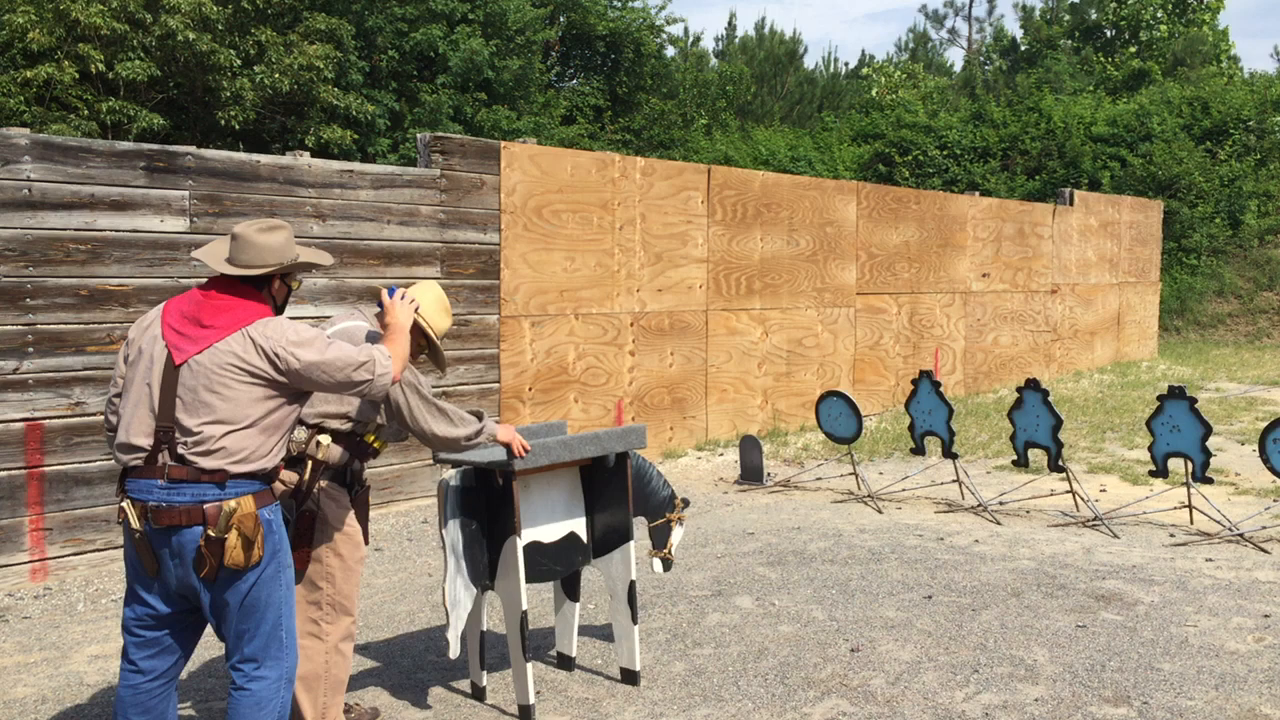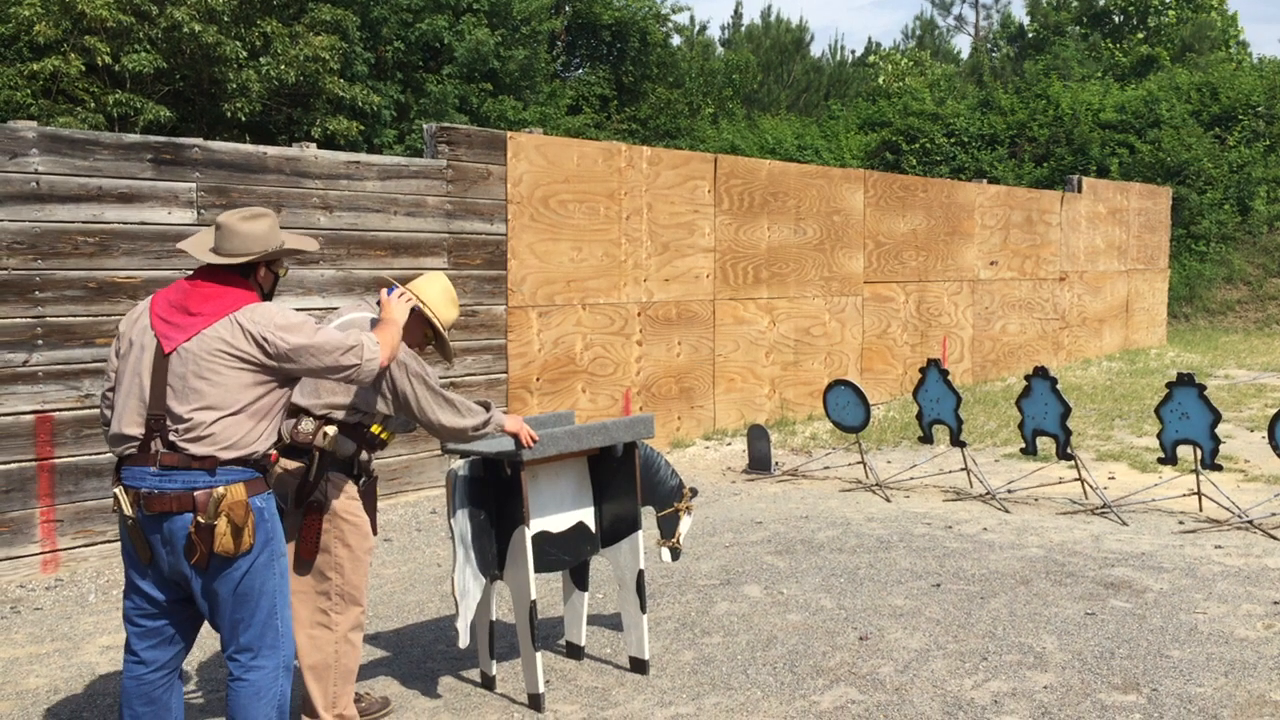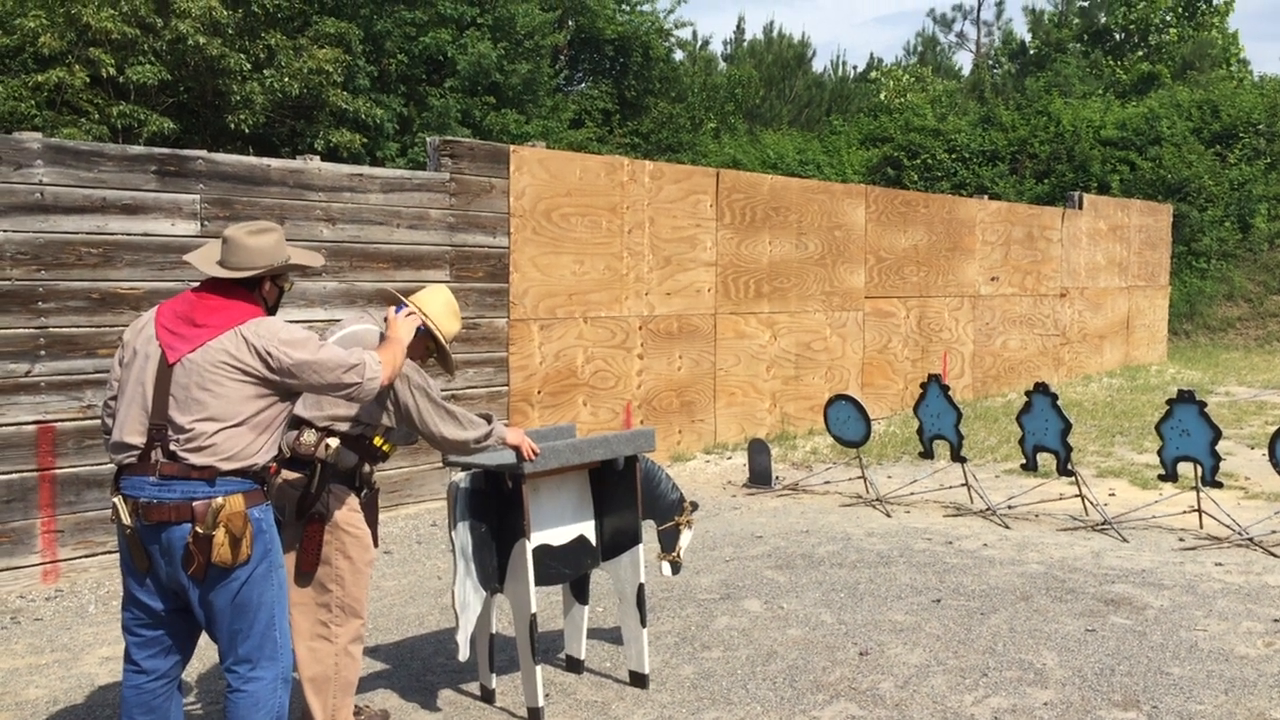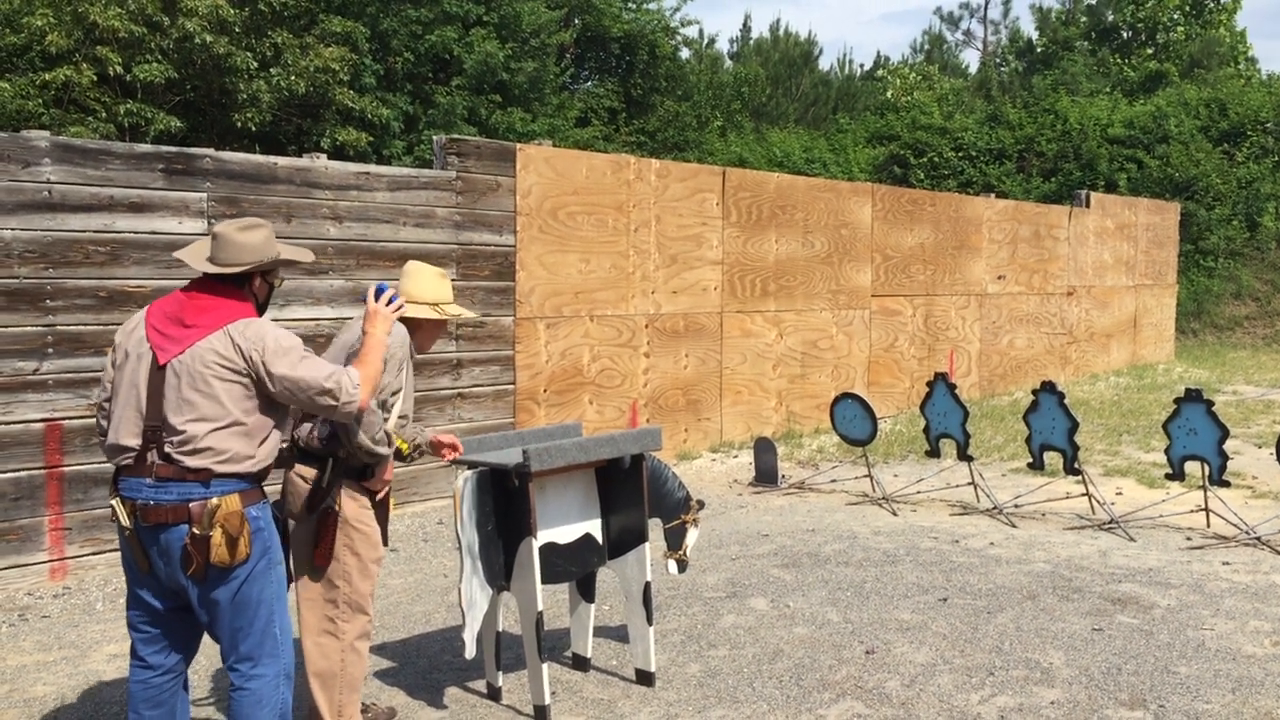
dt=1s
person 1, frame 1
left shoulder: (151, 323)
right shoulder: (275, 340)
left elbow: (114, 417)
right elbow: (382, 373)
right wrist: (397, 325)
left hip: (145, 512)
right hip: (226, 515)
left knee: (148, 660)
right knee: (262, 665)
person 1, frame 2
left shoulder: (142, 315)
right shoulder: (263, 325)
left elbow: (110, 409)
right elbow: (370, 357)
right wrist: (391, 319)
left hip: (141, 501)
right hip: (220, 502)
left knee: (151, 651)
right knee: (261, 655)
person 1, frame 3
left shoulder: (146, 325)
right shoulder: (265, 338)
left elbow: (111, 416)
right elbow: (369, 376)
right wrist: (397, 338)
left hip: (139, 509)
right hip: (217, 512)
left knee: (151, 661)
right knee: (259, 665)
person 1, frame 4
left shoulder: (139, 324)
right shoulder: (254, 337)
left elbow: (107, 415)
right elbow: (352, 396)
right wrist: (376, 331)
left hip: (139, 509)
right hip: (217, 514)
left knee: (156, 657)
right knee: (262, 663)
person 2, frame 1
left shoulder: (350, 329)
right shoulder: (375, 348)
left elbow: (407, 415)
right elbow: (431, 419)
right wrist: (493, 430)
left hip: (303, 476)
right hip: (317, 483)
left knee: (316, 606)
right knee: (329, 611)
person 2, frame 2
left shoulder: (356, 318)
left elbow: (415, 405)
right elbow: (439, 412)
right wrist: (499, 421)
left hip: (305, 467)
right hip: (324, 473)
left knee: (322, 596)
right knee: (338, 601)
person 2, frame 3
left shoulder: (359, 330)
left elbow: (416, 417)
right elbow: (440, 422)
right wrist: (501, 433)
left hip: (308, 479)
right hip: (326, 487)
left knee: (322, 608)
right knee: (339, 613)
person 2, frame 4
right shoulder: (391, 336)
left wrist: (422, 442)
right wrist: (382, 461)
left hip: (326, 480)
right hip: (335, 485)
left knee: (334, 606)
right knee: (344, 610)
